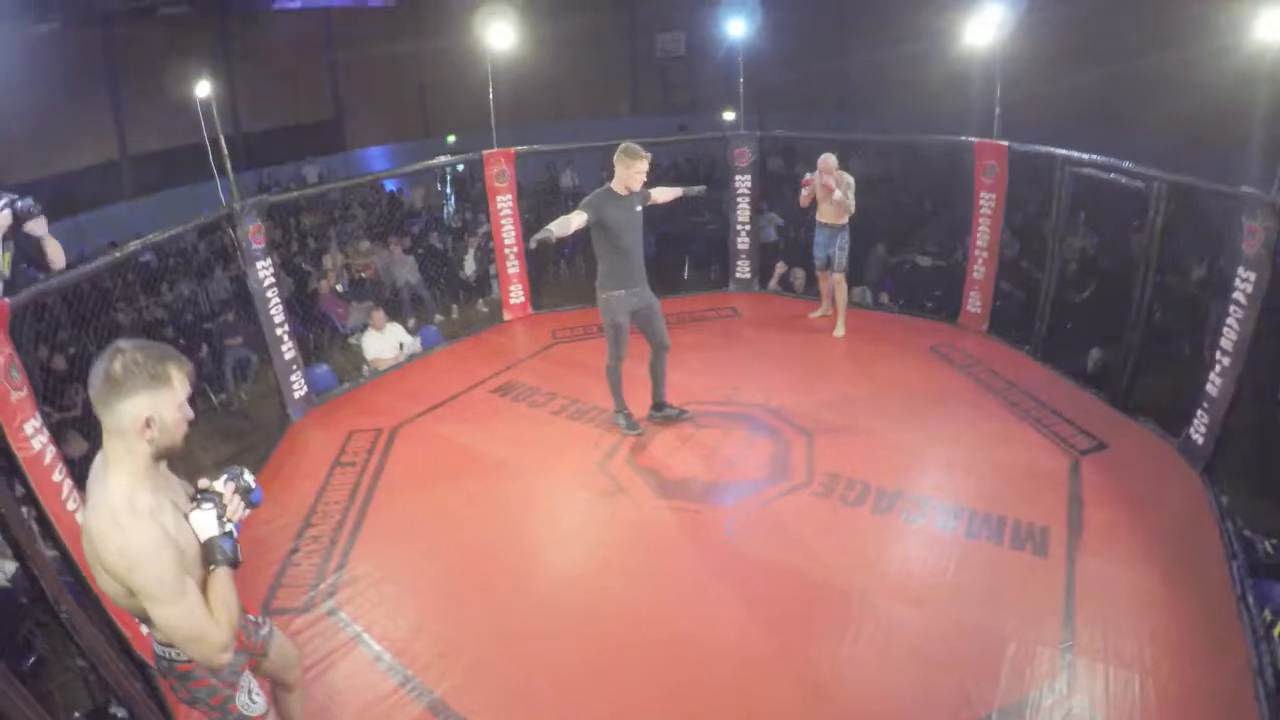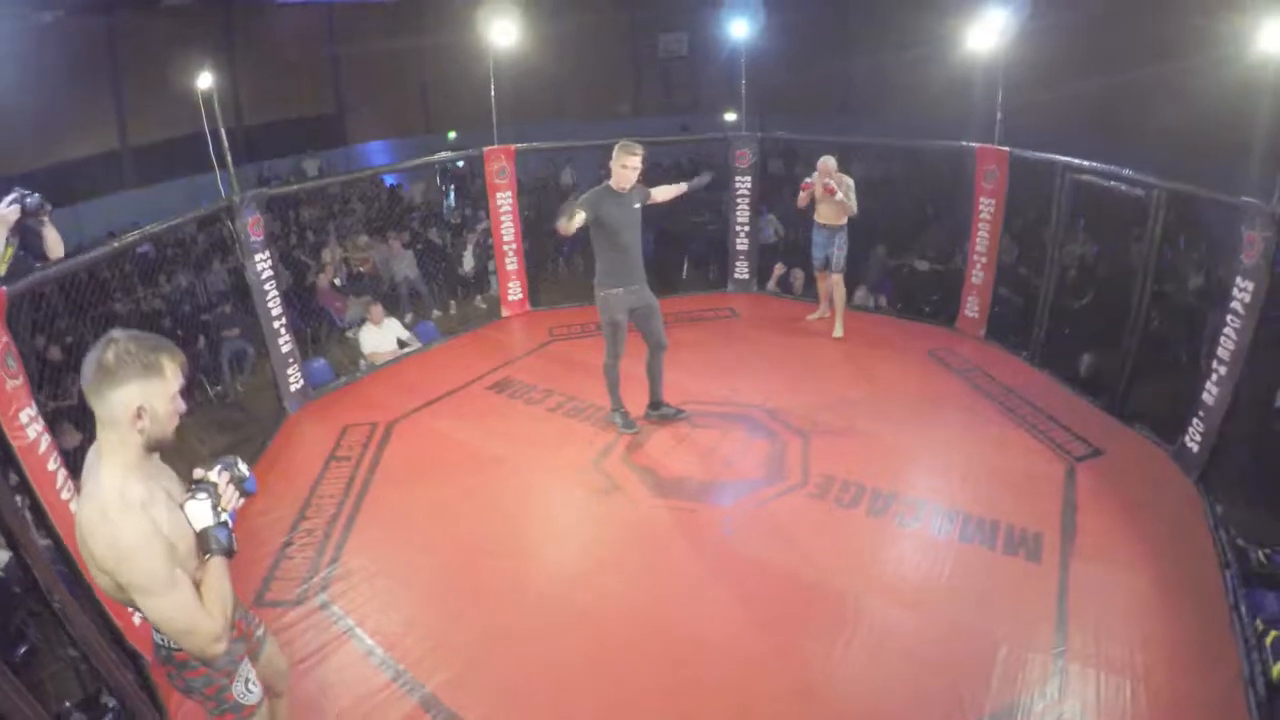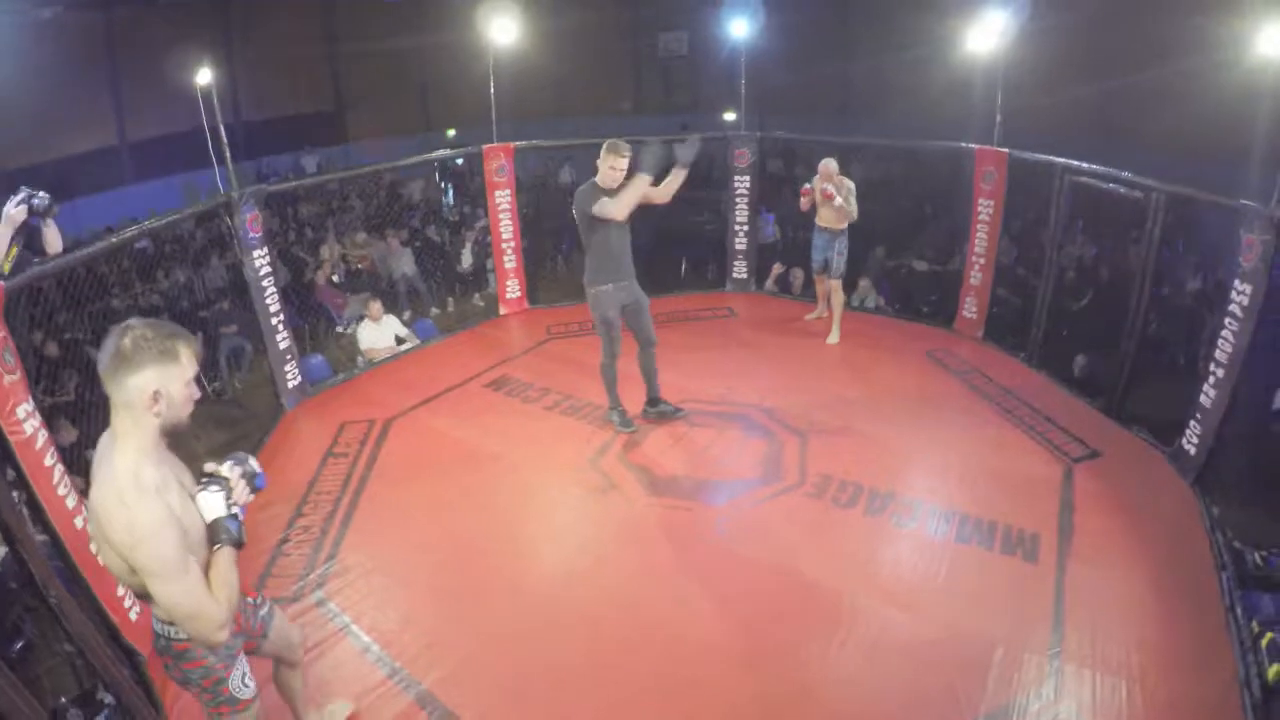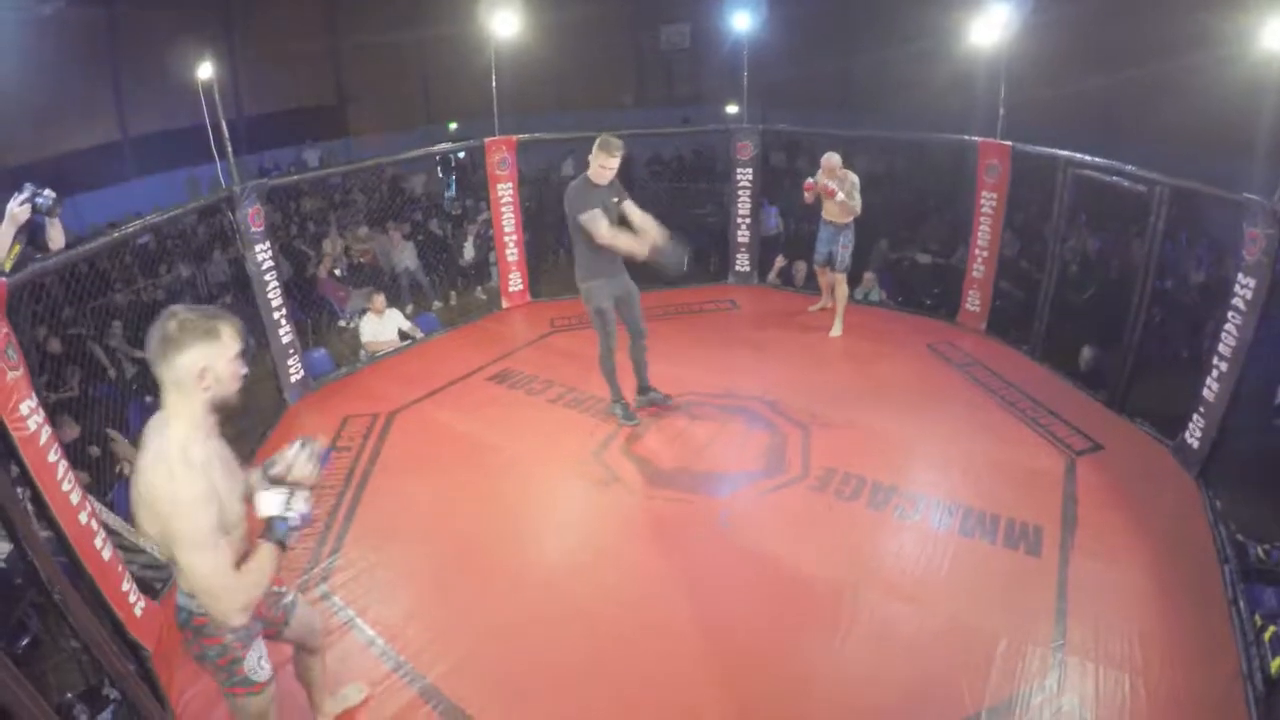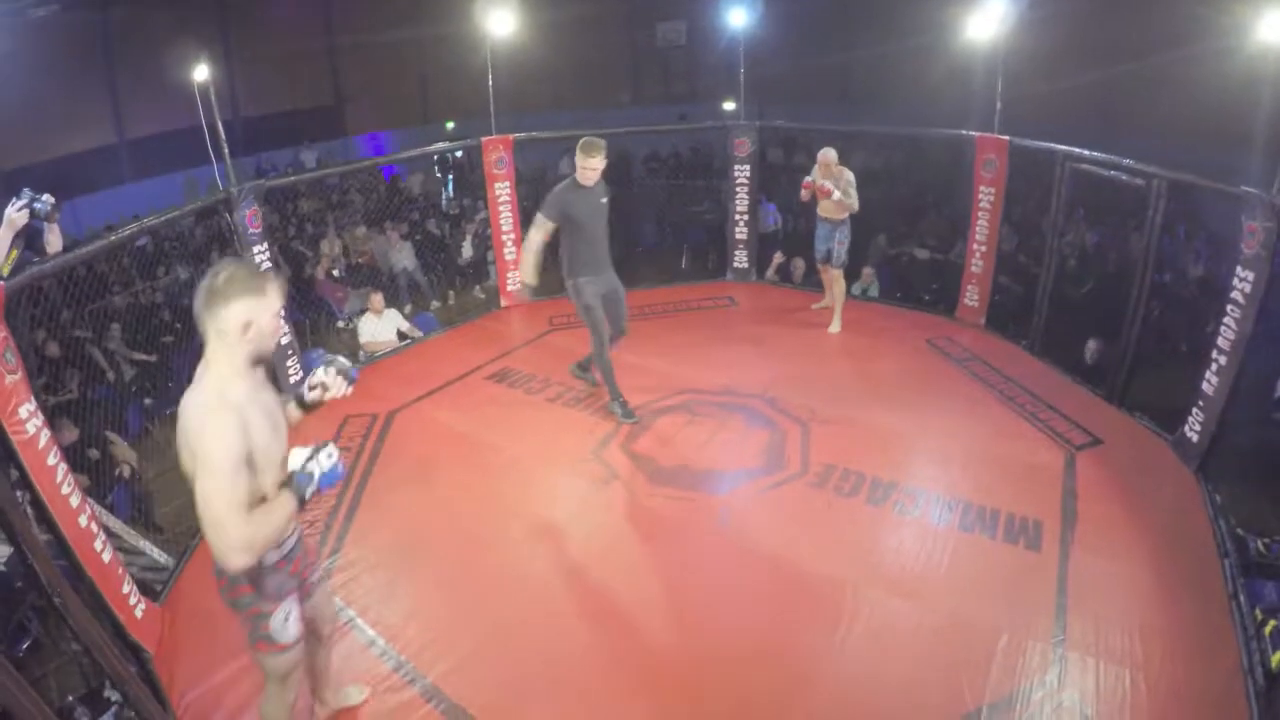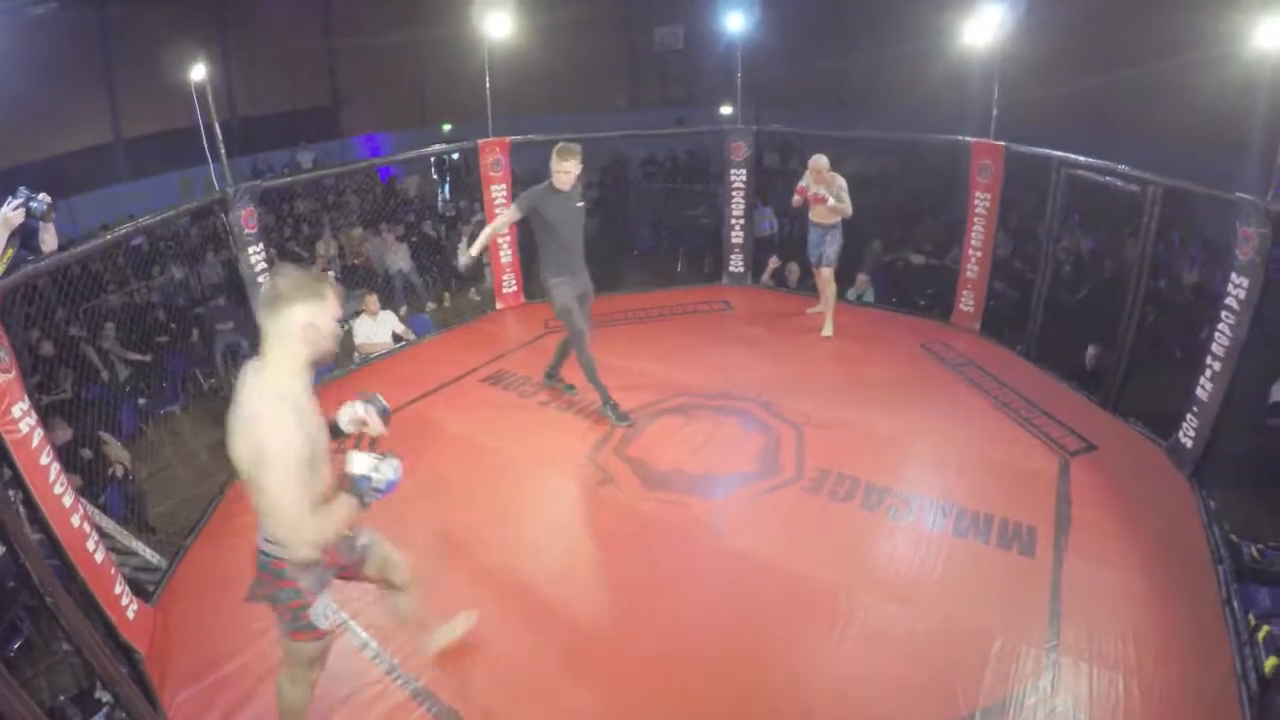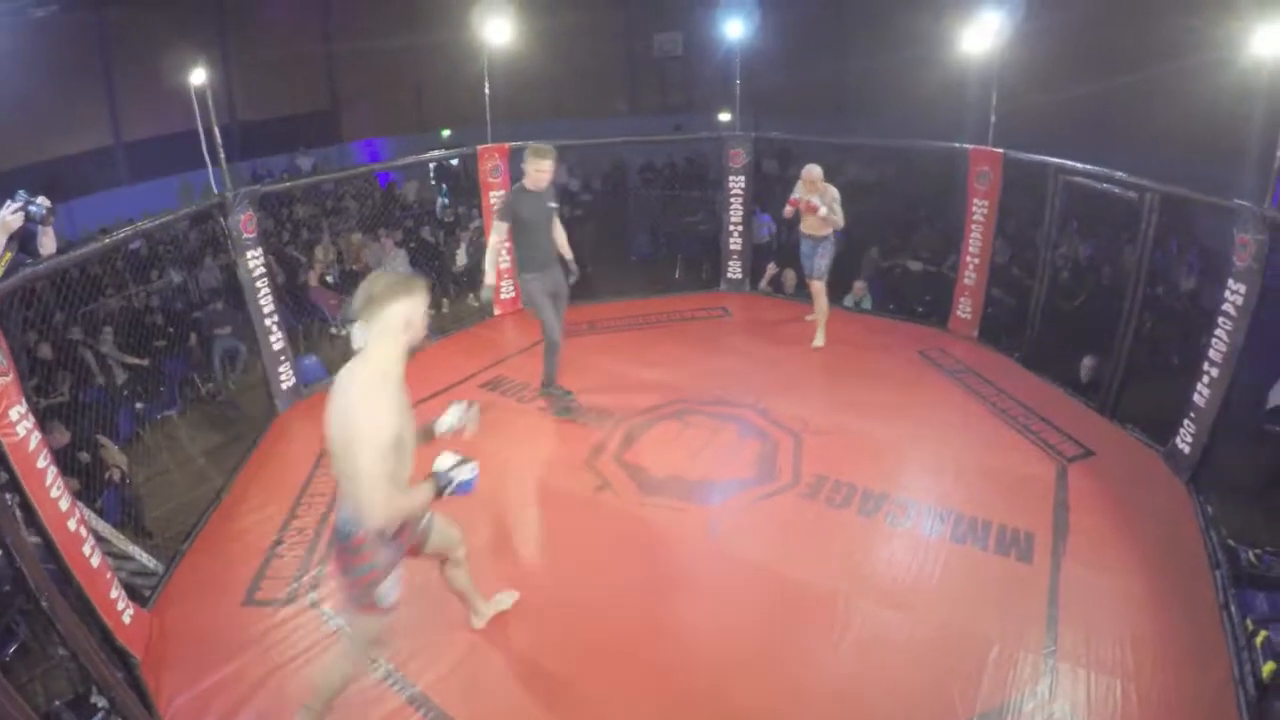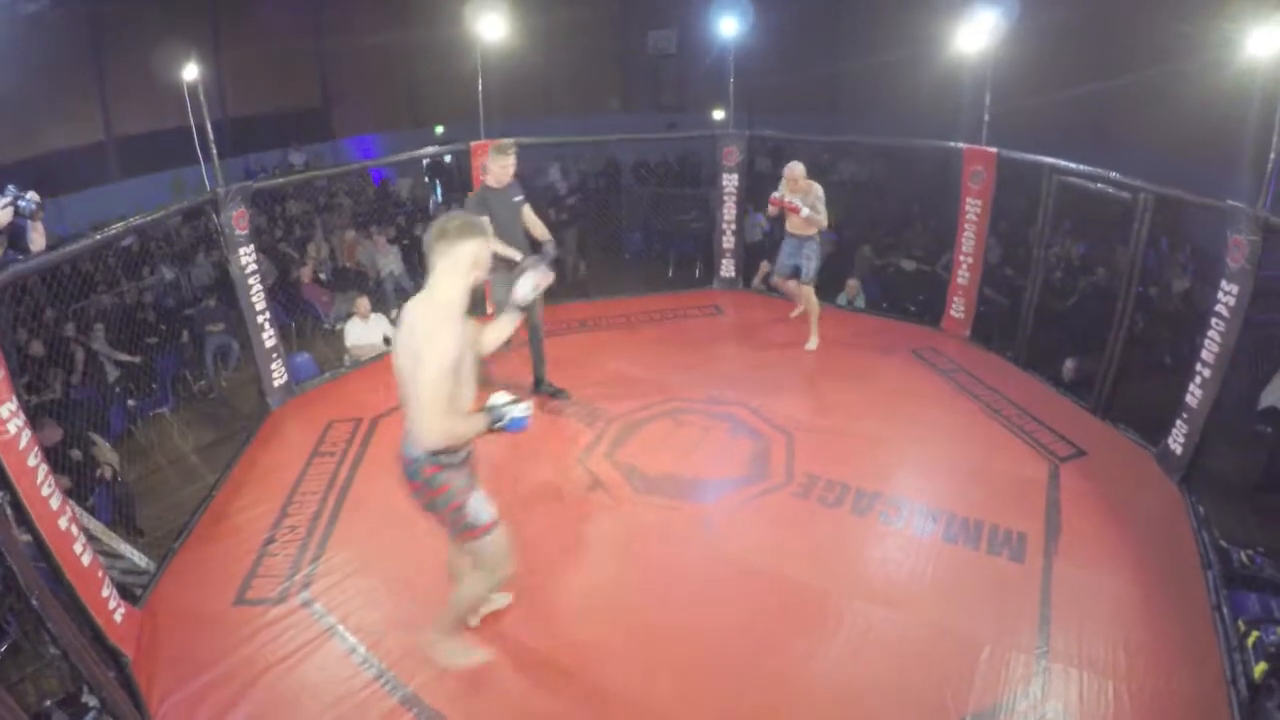
dt=0.2s
person 1, frame 1
left shoulder: (117, 459)
right shoulder: (128, 534)
right elbow: (218, 648)
left wrist: (210, 504)
right wrist: (221, 546)
left hip: (220, 621)
right hip: (203, 663)
left knee: (289, 669)
person 1, frame 2
left shoulder: (116, 452)
right shoulder: (123, 528)
right elbow: (211, 639)
left wrist: (205, 497)
right wrist: (216, 537)
left hip: (212, 613)
right hip: (200, 653)
left knee: (277, 679)
person 1, frame 3
left shoulder: (126, 442)
right shoulder: (135, 512)
right elbow: (212, 627)
left wrist: (217, 491)
right wrist: (226, 529)
left hip: (211, 605)
right hip: (198, 643)
left knee: (290, 643)
person 1, frame 4
left shoulder: (181, 424)
right shoulder: (180, 482)
right elbow: (232, 606)
left wrist: (274, 473)
right wrist: (277, 530)
left hip: (236, 589)
right hip: (220, 622)
left knee: (311, 630)
person 1, frame 5
left shoulder: (243, 372)
right shoulder: (214, 420)
right elbow: (235, 549)
left wrist: (304, 399)
right wrist: (302, 485)
left hip: (286, 546)
right hip: (259, 571)
left knee: (324, 621)
right knee: (283, 681)
person 1, frame 6
left shoulder: (265, 372)
right shoulder: (273, 424)
right elbow: (302, 542)
left wrist: (337, 425)
right wrist: (360, 490)
left hip: (322, 542)
right hip: (294, 567)
left knee: (399, 567)
right knee: (304, 668)
left ankle: (427, 638)
person 1, frame 7
left shoulder: (367, 371)
right shoulder: (374, 401)
right elbow: (380, 510)
left wrist: (435, 427)
right wrist: (438, 485)
left hip: (388, 520)
right hip: (371, 539)
left knee: (453, 543)
right knee: (358, 650)
left ankle: (479, 610)
person 1, frame 8
left shoulder: (431, 305)
right shoulder: (437, 329)
left elbow: (478, 344)
right elbow: (431, 431)
left wrist: (519, 303)
right wrist: (493, 417)
left hip: (445, 459)
right hip: (438, 470)
left knee: (469, 544)
right knee: (495, 562)
left ankle: (472, 608)
right ankle: (445, 637)
person 2, frame 1
left shoulder: (636, 195)
right shoulder: (598, 202)
left elbow: (657, 194)
right elbow: (573, 220)
left wrist: (685, 190)
right wrist: (550, 230)
left hip: (641, 288)
right hip: (614, 293)
left knee: (661, 345)
right knee: (616, 356)
left ankle: (659, 406)
right ankle: (620, 412)
person 2, frame 2
left shoulder: (635, 192)
right shoulder: (594, 199)
left elbow: (659, 193)
right elbow: (573, 223)
left wrist: (689, 185)
right wrist: (566, 221)
left hip: (640, 287)
right hip: (611, 291)
left knee: (658, 344)
right knee: (614, 354)
left ankle: (656, 405)
right ankle: (617, 410)
person 2, frame 3
left shoulder: (623, 189)
right shoulder: (586, 195)
left elbow: (661, 196)
right elbow: (619, 212)
left wrist: (682, 166)
right wrist: (646, 172)
left hip: (629, 282)
right hip: (601, 287)
left knee: (648, 341)
right knee: (611, 352)
left ankle: (653, 402)
right ankle: (615, 408)
person 2, frame 4
left shoulder: (613, 186)
right shoulder: (577, 192)
left elbow: (636, 216)
right elbow: (604, 235)
left wrist: (658, 236)
right wrist: (644, 248)
left hip: (618, 274)
right hip: (594, 280)
left knee: (638, 332)
right knee: (608, 344)
left ankle: (644, 390)
right ankle: (617, 400)
person 2, frame 5
left shoulder: (601, 187)
right shoulder: (561, 195)
right elbow: (535, 237)
right wrist: (527, 278)
left hip: (605, 272)
right hip: (583, 279)
left knee: (619, 330)
right knee: (601, 339)
left ankle: (583, 367)
right ankle: (616, 399)
person 2, frame 6
left shoulder: (577, 190)
right shoulder: (536, 196)
right elbow: (501, 222)
right wrist: (473, 252)
left hip: (581, 274)
right hip: (558, 280)
left knee: (576, 334)
right knee: (582, 338)
left ankle: (552, 373)
right ankle: (607, 401)
person 2, frame 7
left shoulder: (548, 192)
right shoulder: (512, 200)
right elbow: (495, 242)
left wrist: (570, 260)
right wrist: (490, 280)
left hip: (555, 272)
right hip: (531, 277)
left knee: (554, 332)
right knee: (554, 336)
left ankle: (549, 382)
right ankle: (554, 392)
person 2, frame 8
left shoulder: (514, 187)
right shoulder: (477, 199)
left elbow: (529, 218)
left wrist: (547, 239)
right wrist: (518, 256)
right hip: (502, 273)
left knee: (536, 327)
left ankle: (540, 381)
person 3, frame 1
left shoulder: (846, 180)
right shoulder: (817, 177)
left elbow: (850, 210)
right elbow: (804, 203)
left wrist: (835, 191)
right wrist: (806, 188)
left hip: (839, 232)
right hip: (820, 228)
left knee: (838, 277)
right knee: (821, 272)
left ankle: (841, 322)
right ankle: (826, 307)
person 3, frame 2
left shoulder: (846, 182)
right shoulder: (815, 178)
left elbow: (853, 211)
right elbow: (801, 204)
left wrist: (837, 194)
right wrist: (804, 191)
left hip: (837, 232)
right hip: (818, 230)
left knee: (836, 278)
right knee: (820, 274)
left ankle: (839, 323)
right ankle: (824, 309)
person 3, frame 3
left shoulder: (847, 186)
right shoulder: (817, 181)
left elbow: (852, 216)
right elbow: (804, 208)
left wrist: (837, 199)
right wrist: (805, 196)
left hip: (838, 236)
right hip: (819, 232)
left knee: (835, 283)
right knee: (818, 276)
left ankle: (836, 329)
right ankle: (822, 309)
person 3, frame 4
left shoulder: (851, 180)
right shoulder: (821, 174)
left elbow: (856, 211)
right elbow: (809, 200)
left wrist: (838, 195)
right wrist: (808, 191)
left hip: (843, 230)
right hip: (825, 226)
left knee: (840, 277)
right knee: (820, 267)
left ankle: (838, 322)
right ankle: (826, 299)
person 3, frame 5
left shoulder: (846, 176)
right shoulder: (817, 170)
left elbow: (854, 207)
right elbow: (805, 198)
left wrist: (835, 194)
right wrist: (806, 189)
left hip: (839, 226)
right hip: (822, 223)
left knee: (837, 273)
right knee: (822, 266)
left ankle: (837, 318)
right ankle: (829, 299)
person 3, frame 6
left shoulder: (838, 182)
right shoulder: (808, 176)
left elbow: (848, 212)
right elbow: (796, 204)
left wrist: (829, 201)
right wrist: (798, 195)
left hip: (831, 231)
right hip: (813, 227)
left knee: (827, 273)
right knee: (817, 270)
left ankle: (829, 321)
right ankle: (823, 304)
person 3, frame 7
left shoulder: (831, 193)
right shoulder: (800, 187)
left elbow: (839, 224)
right elbow: (787, 215)
left wrist: (821, 210)
right wrist: (791, 205)
left hip: (824, 242)
right hip: (805, 239)
left knee: (818, 286)
right knee: (811, 281)
left ankle: (820, 333)
right ankle: (820, 311)
person 3, frame 8
left shoulder: (815, 190)
right shoulder: (784, 185)
left elbow: (823, 223)
right elbow: (772, 213)
left wrist: (803, 210)
right wrist: (773, 205)
left hip: (809, 242)
right hip: (790, 239)
left knee: (806, 289)
right knee: (779, 280)
left ankle: (814, 335)
right ankle: (801, 304)
